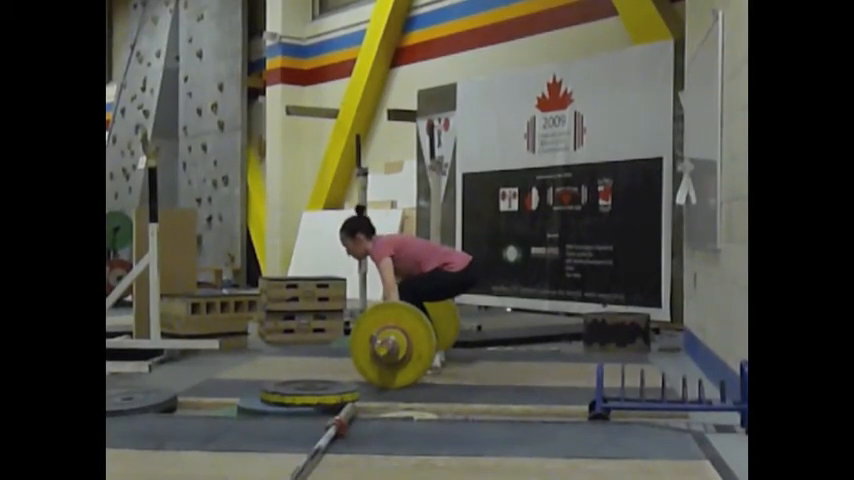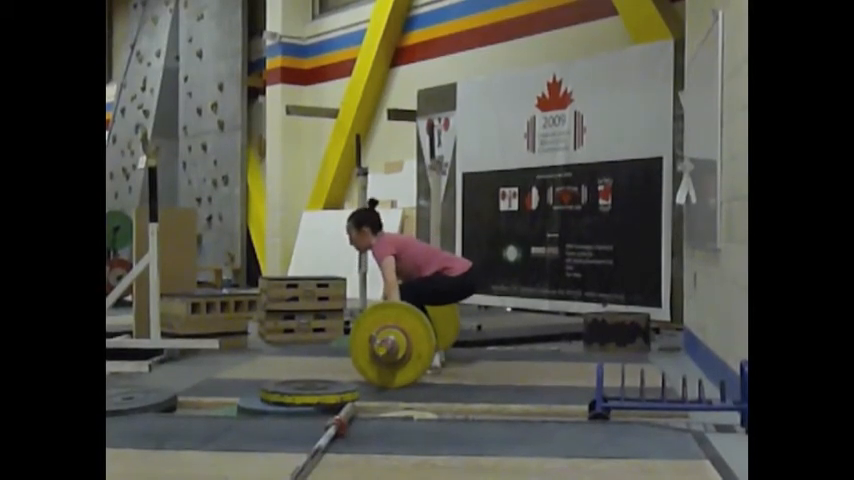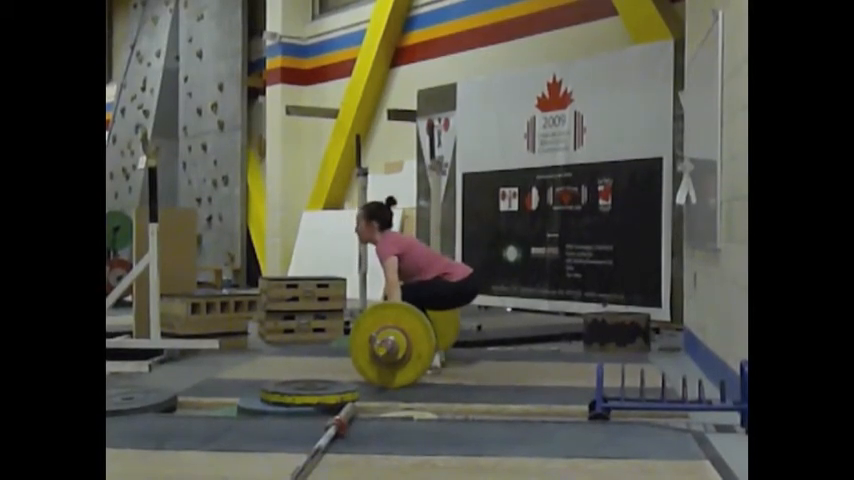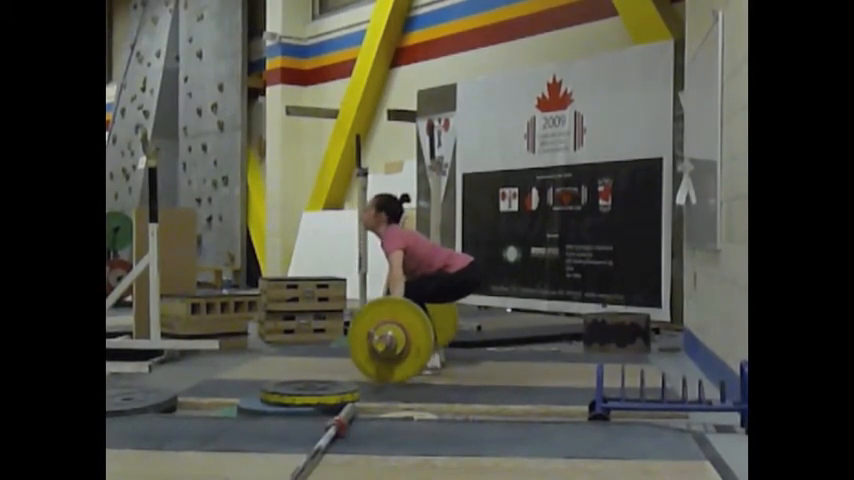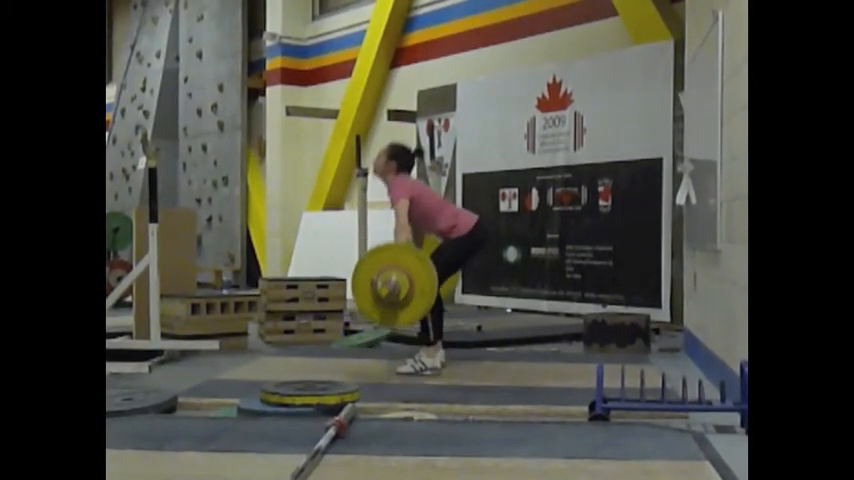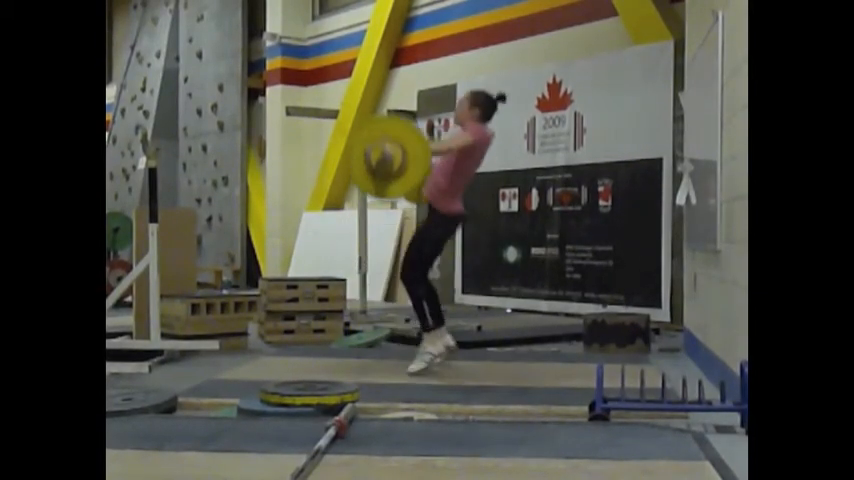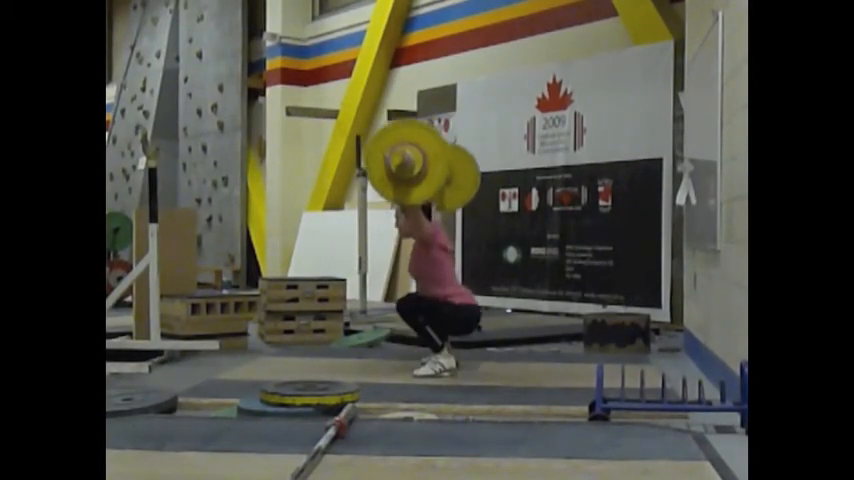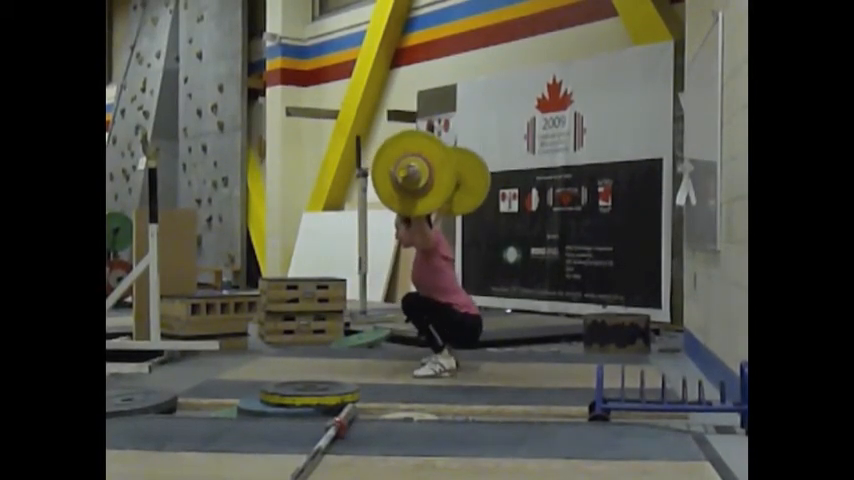
dt=0.4s
person 1, frame 1
left shoulder: (378, 247)
right shoulder: (387, 243)
left elbow: (391, 290)
right elbow: (400, 283)
left hip: (458, 271)
right hip: (461, 268)
left knee: (404, 295)
right knee: (408, 294)
person 1, frame 2
left shoulder: (381, 246)
right shoulder: (390, 241)
left elbow: (392, 286)
left hip: (458, 278)
right hip: (462, 274)
right knee: (409, 296)
person 1, frame 3
left shoulder: (385, 244)
right shoulder: (395, 240)
left elbow: (392, 283)
right elbow: (406, 279)
left hip: (457, 284)
right hip: (461, 280)
person 1, frame 4
left shoulder: (391, 236)
right shoulder: (397, 233)
left elbow: (397, 278)
right elbow: (410, 274)
left hip: (460, 274)
right hip: (463, 270)
left knee: (406, 295)
right knee: (412, 295)
person 1, frame 5
left shoulder: (398, 186)
right shoulder: (407, 184)
left elbow: (402, 228)
right elbow: (418, 223)
left hip: (466, 234)
right hip: (468, 230)
left ankle: (430, 357)
right ankle: (434, 351)
person 1, frame 6
left shoulder: (478, 133)
right shoulder: (475, 135)
left elbow: (450, 145)
right elbow: (450, 147)
left hip: (444, 213)
right hip: (442, 211)
left knee: (411, 274)
right knee: (416, 274)
left ankle: (434, 340)
right ankle: (438, 336)
person 1, frame 7
left shoulder: (428, 236)
right shoulder: (433, 233)
left elbow: (414, 209)
left hip: (462, 313)
right hip: (462, 310)
left knee: (408, 305)
right knee: (413, 305)
left ankle: (444, 359)
right ankle: (443, 352)
person 1, frame 8
left shoulder: (429, 246)
right shoulder: (434, 239)
left elbow: (419, 219)
left hip: (465, 324)
right hip: (463, 320)
left knee: (412, 302)
left ankle: (444, 360)
right ankle: (444, 352)
